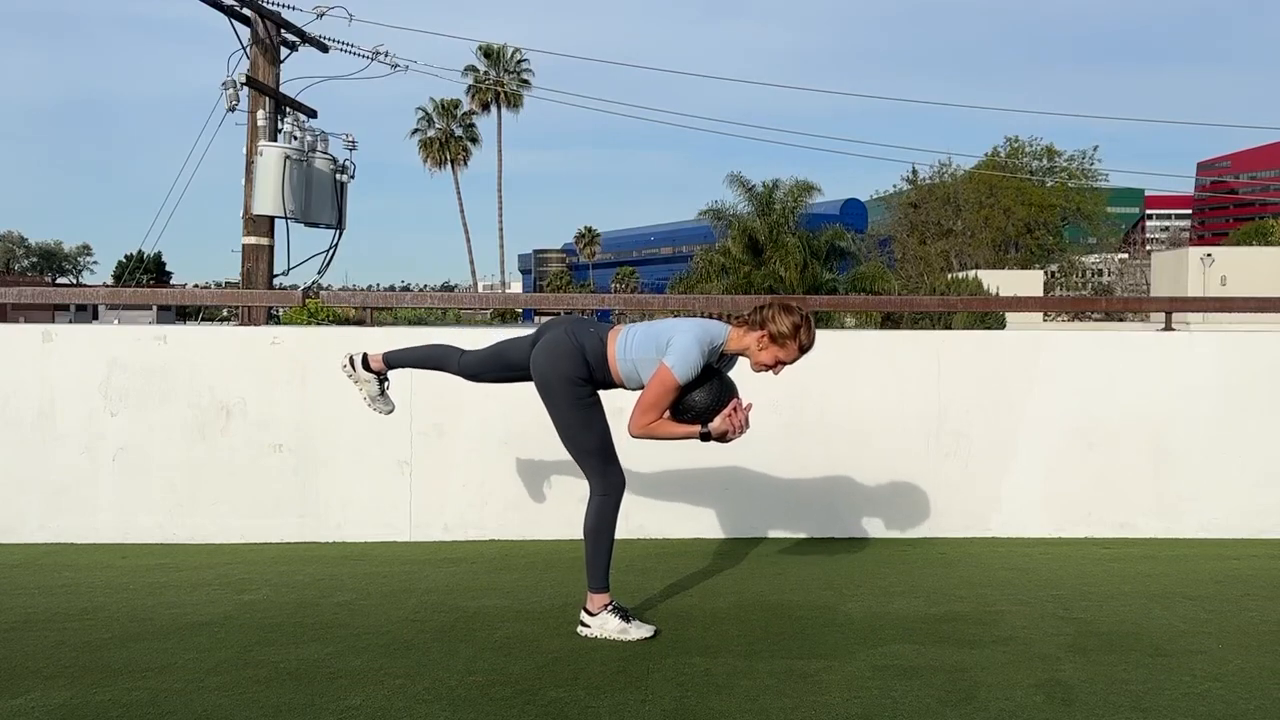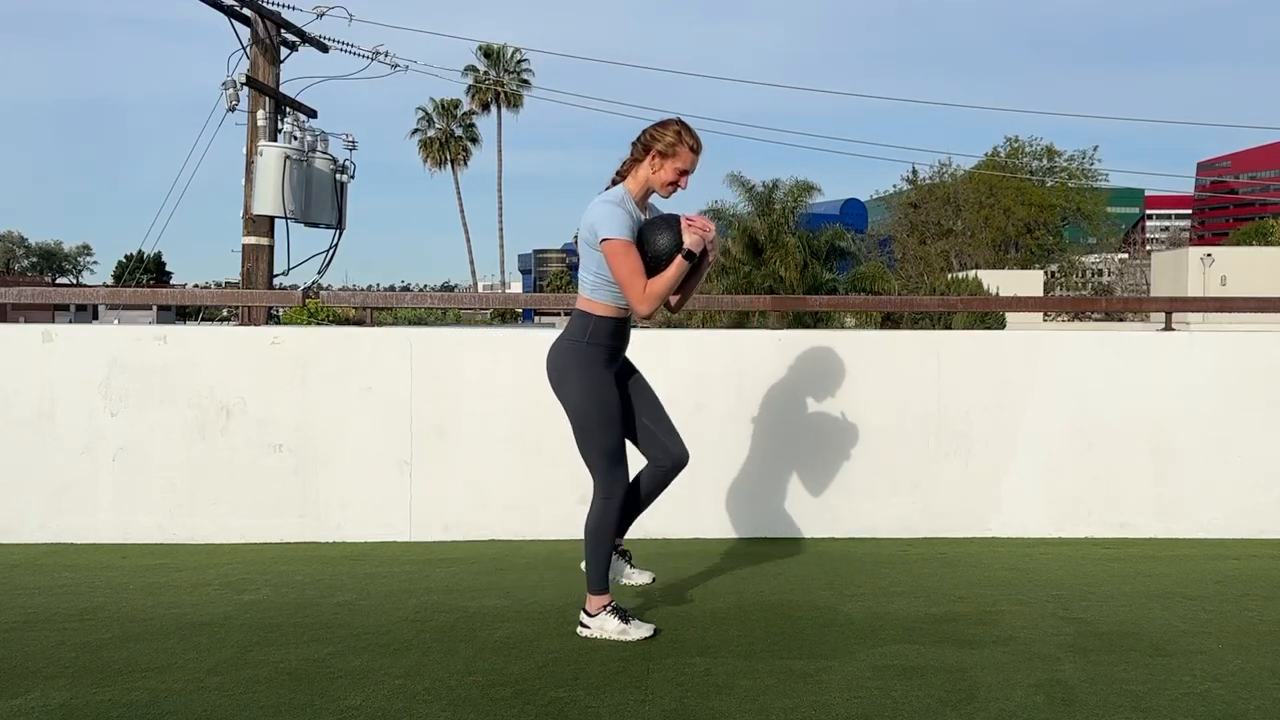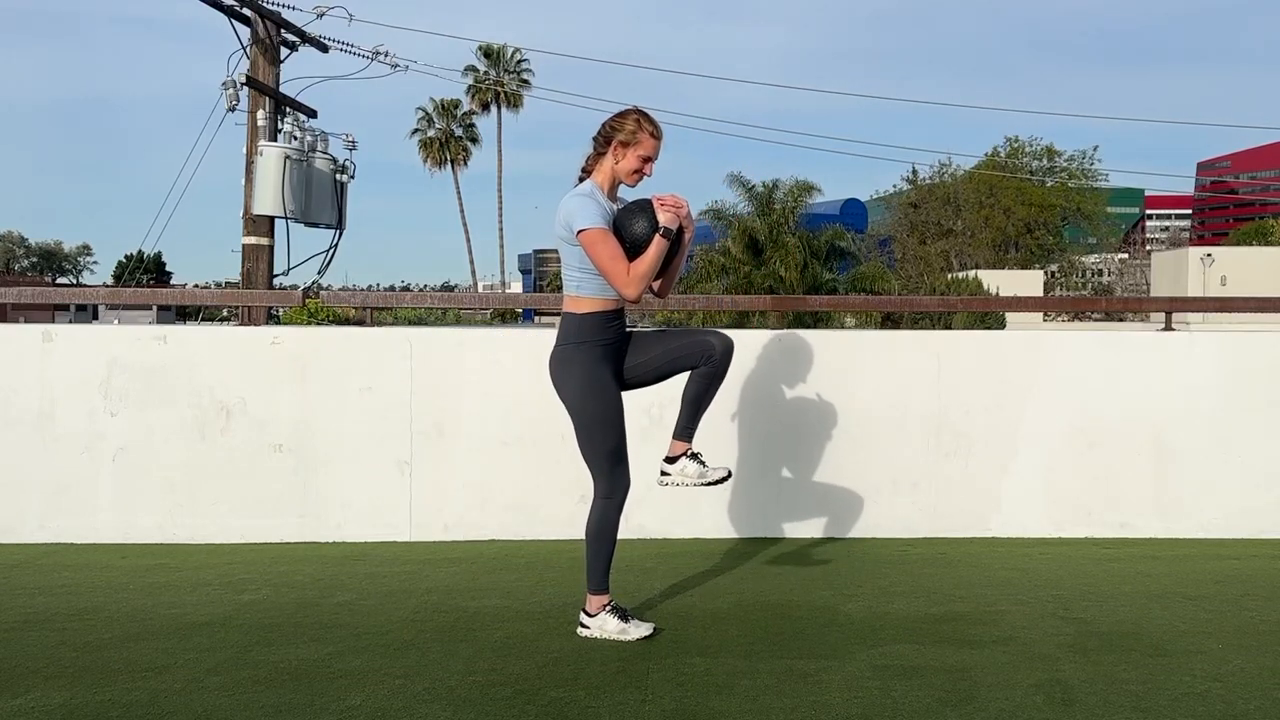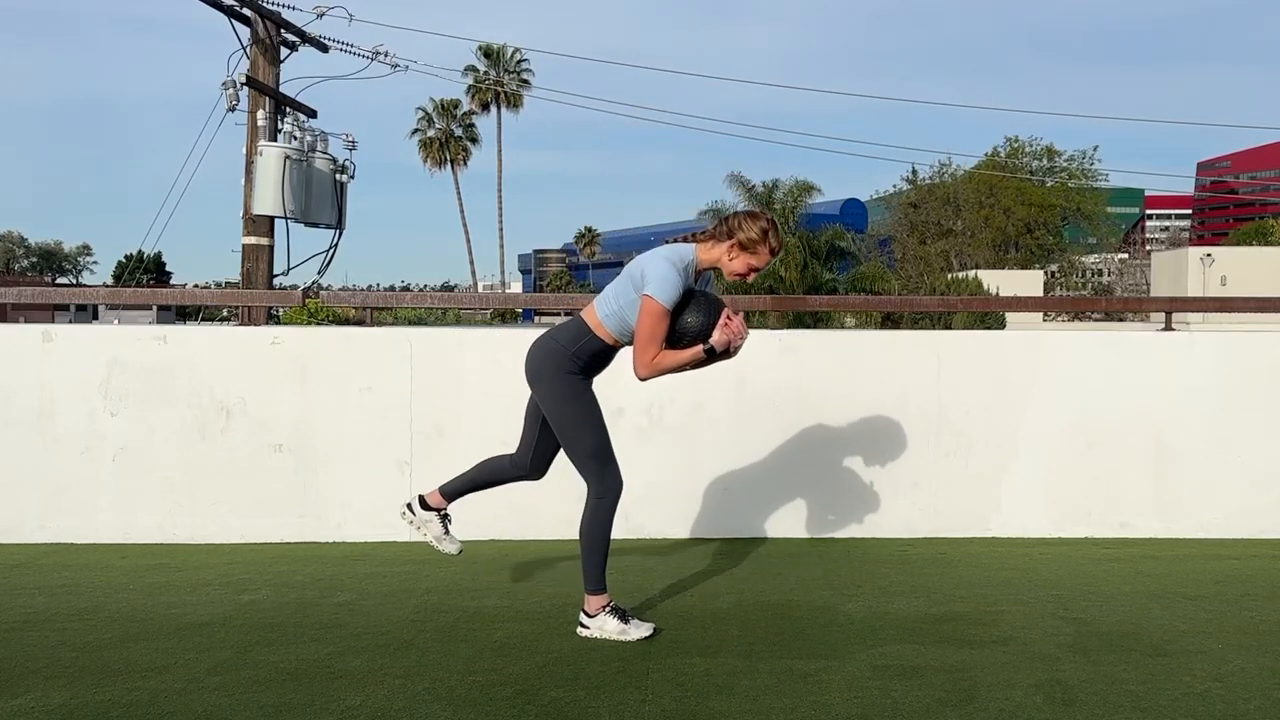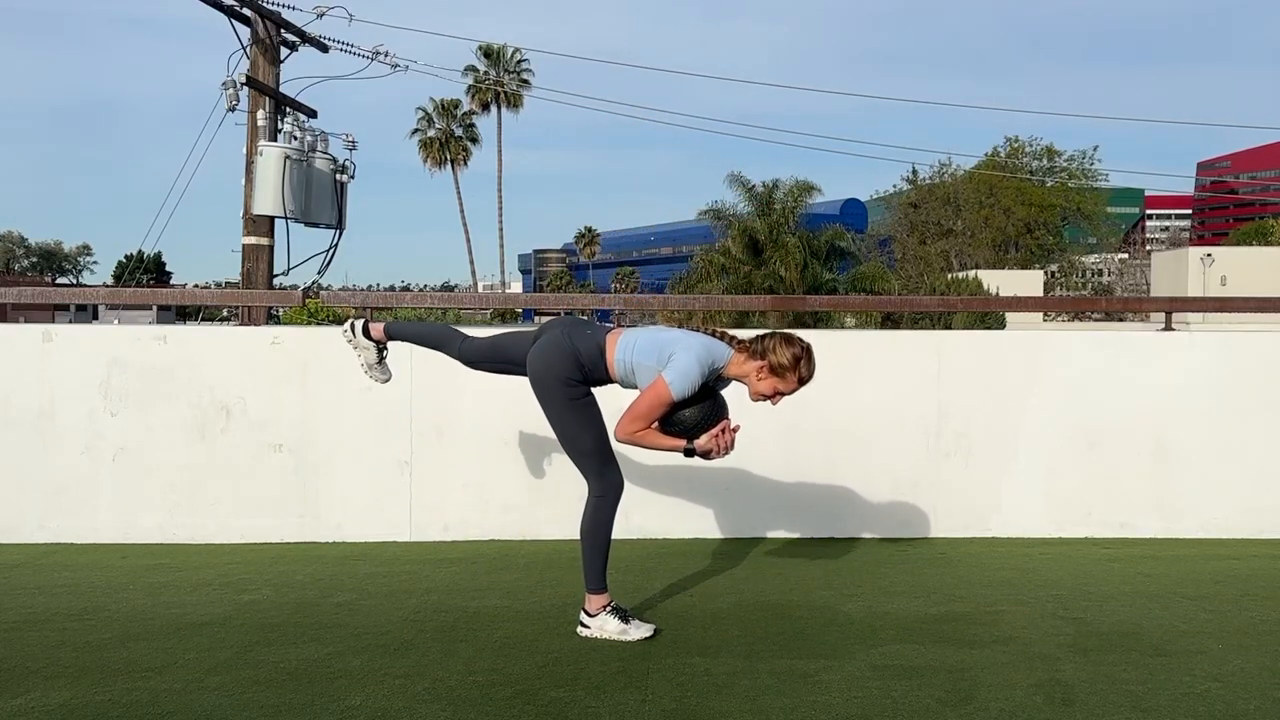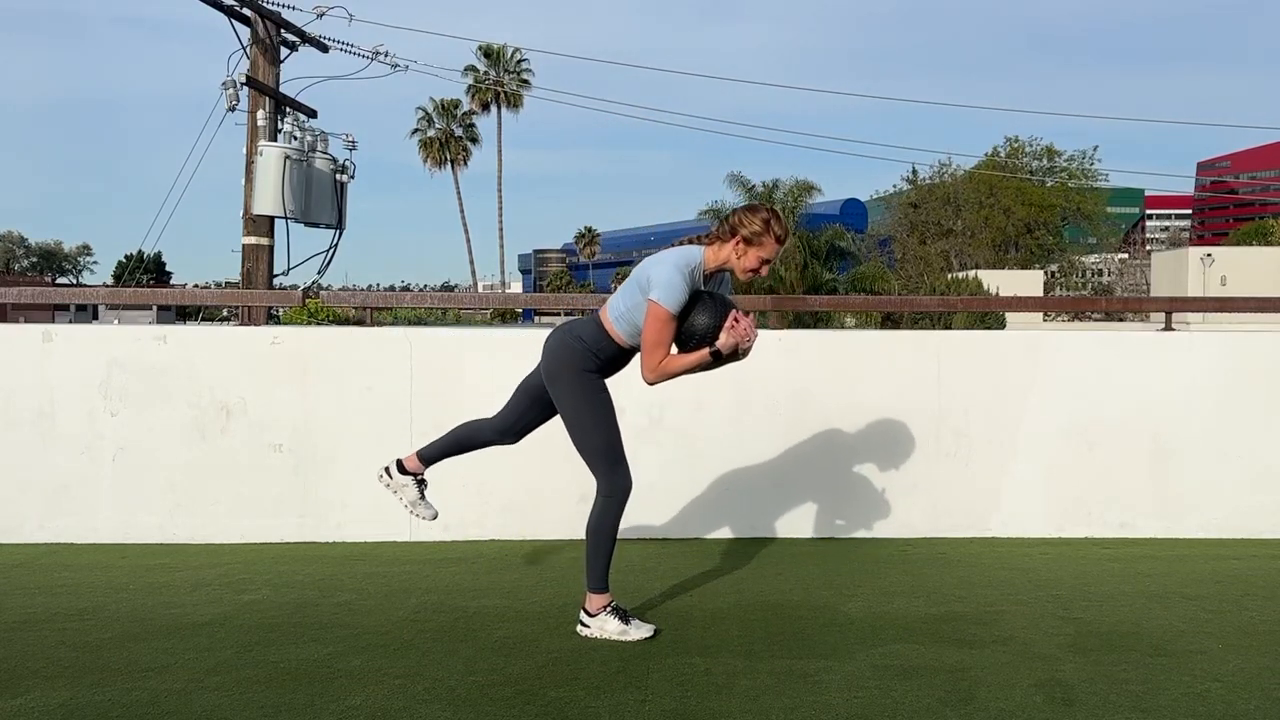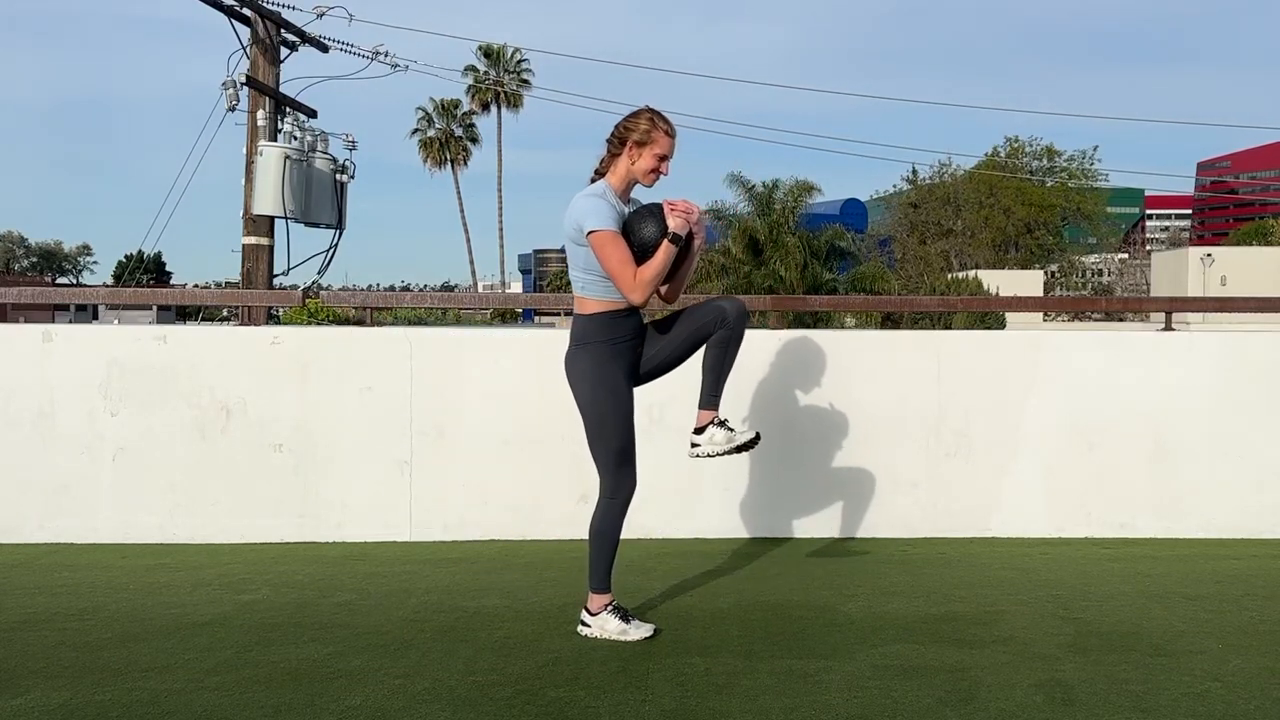
dt=0.7s
person 1, frame 1
left shoulder: (725, 349)
right shoulder: (696, 345)
right elbow: (641, 424)
left wrist: (721, 423)
right wrist: (708, 431)
left hip: (568, 339)
right hip: (565, 366)
left knee: (470, 364)
right knee: (608, 485)
left ankle: (374, 366)
right ankle: (596, 610)
person 1, frame 2
left shoulder: (646, 211)
right shoulder: (610, 210)
left elbow: (673, 302)
right elbow: (644, 303)
left wrist: (697, 255)
right wrist: (690, 253)
left hip: (608, 356)
right hip: (581, 356)
left knee: (671, 456)
right knee: (611, 481)
left ankle: (608, 551)
right ankle: (596, 611)
person 1, frame 3
left shoulder: (618, 204)
right shoulder: (582, 205)
left elbow: (659, 288)
right elbow: (631, 286)
left wrist: (681, 236)
right wrist: (663, 231)
left hip: (618, 344)
right hip: (582, 354)
left knee: (715, 347)
right knee: (613, 484)
left ankle: (678, 456)
right ankle: (596, 612)
person 1, frame 4
left shoulder: (701, 274)
right shoulder: (668, 270)
left elbow: (668, 356)
right elbow: (646, 366)
left wrist: (723, 347)
right wrist: (711, 347)
left hip: (568, 361)
right hip: (561, 366)
left knee: (529, 464)
right knee: (606, 484)
left ankle: (431, 504)
right ankle: (595, 612)
person 1, frame 5
left shoulder: (723, 360)
right shoulder: (696, 367)
left elbow: (664, 413)
right elbow: (628, 429)
left wrist: (707, 438)
right wrist: (695, 447)
left hip: (568, 338)
right hip: (560, 367)
left knee: (469, 350)
right knee: (606, 485)
left ankle: (372, 332)
right ankle: (596, 612)
person 1, frame 6
left shoulder: (713, 274)
right shoulder: (676, 273)
left elbow: (690, 347)
right elbow: (654, 370)
left wrist: (730, 346)
right wrist: (718, 349)
left hip: (574, 349)
right hip: (574, 363)
left knee: (506, 428)
right knee: (615, 483)
left ankle: (409, 468)
right ankle: (596, 611)
person 1, frame 7
left shoulder: (632, 206)
right shoulder: (592, 205)
left elbow: (667, 293)
right elbow: (636, 291)
left wrist: (692, 243)
right wrist: (673, 236)
left hip: (635, 343)
right hip: (597, 352)
left knee: (730, 312)
right knee: (619, 482)
left ankle: (705, 426)
right ankle: (596, 611)
